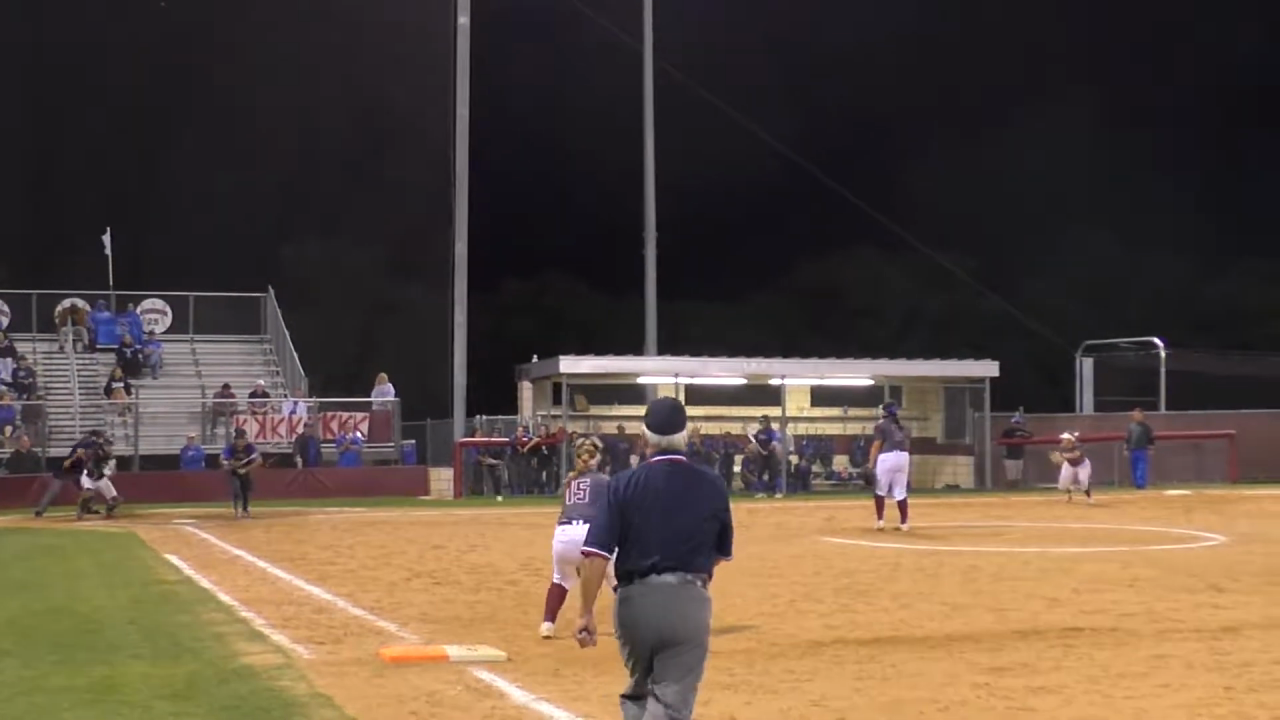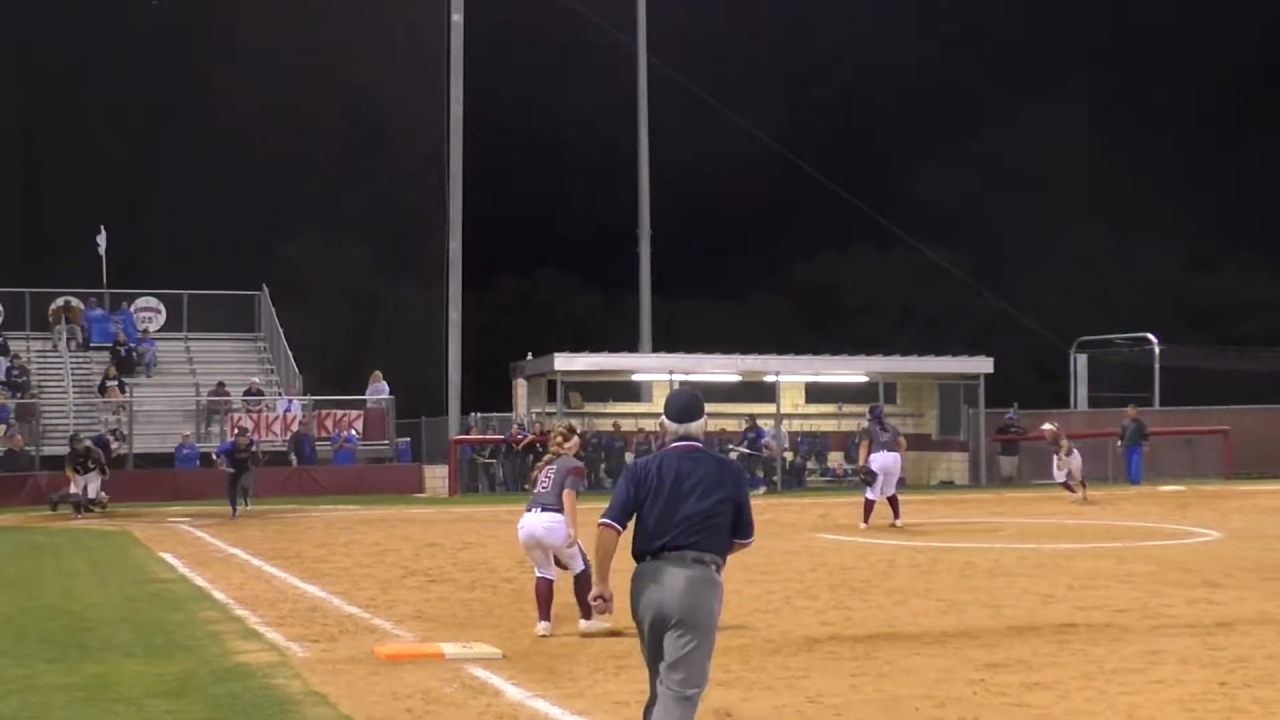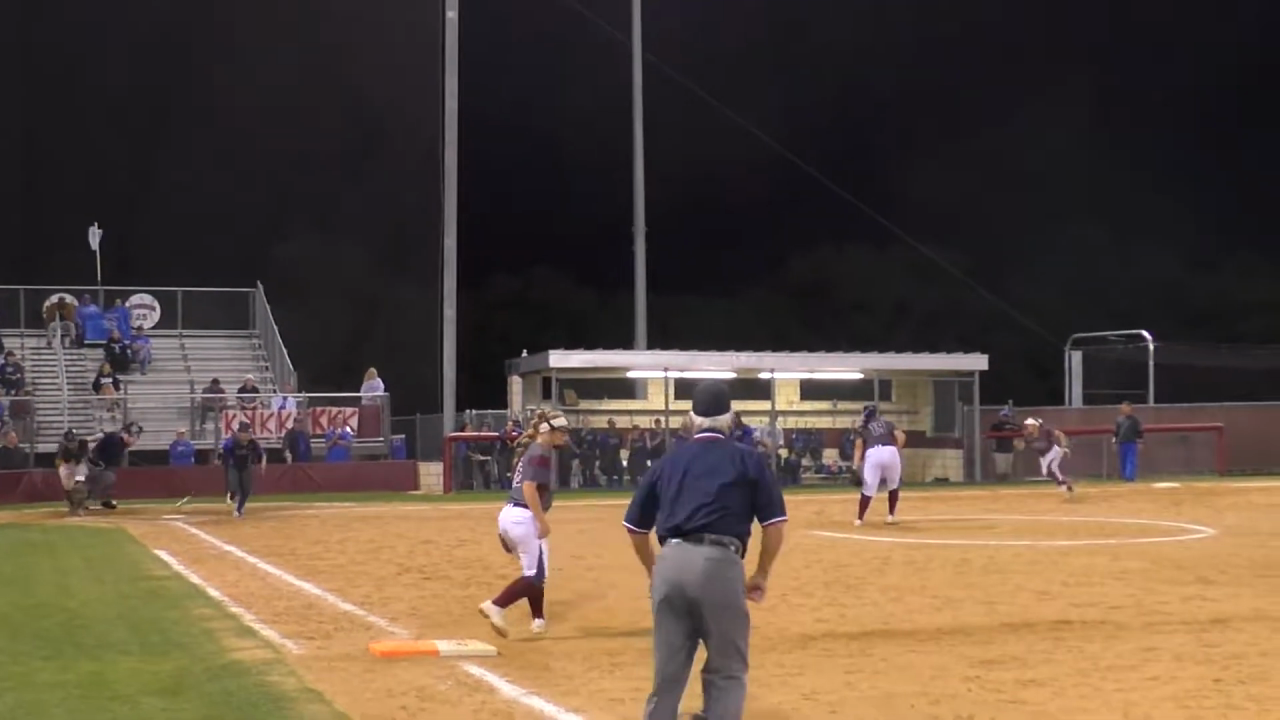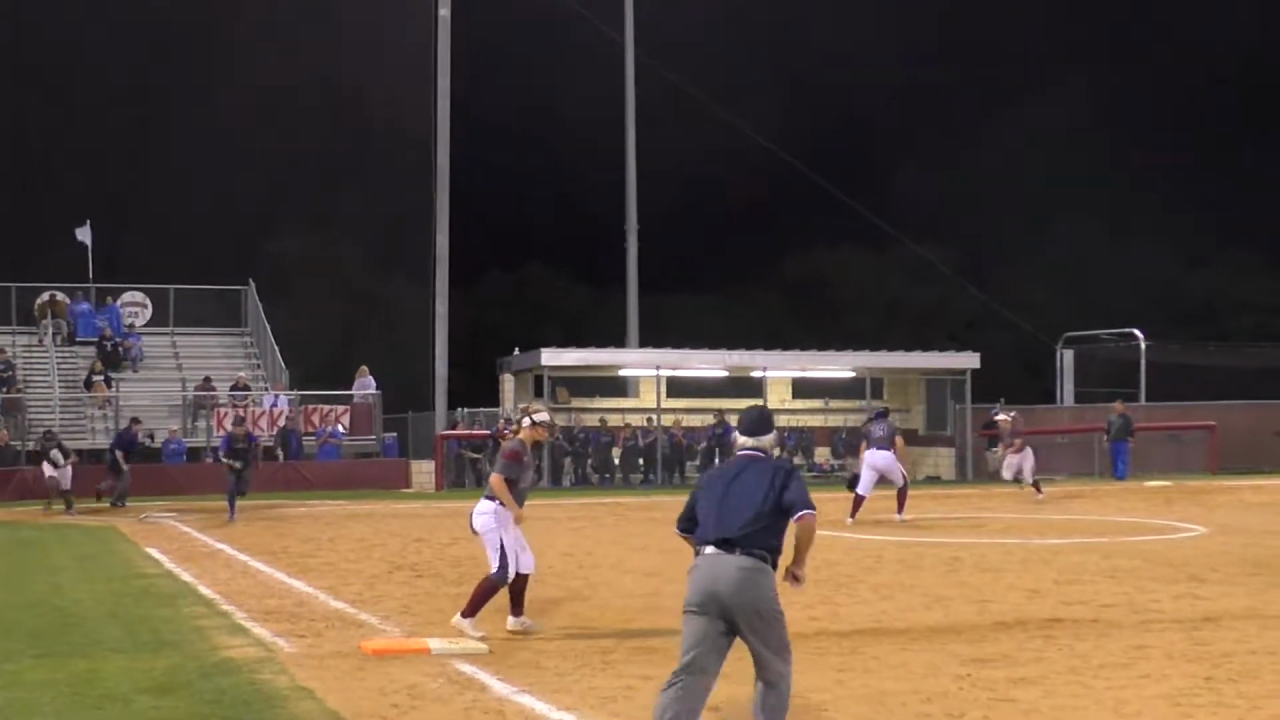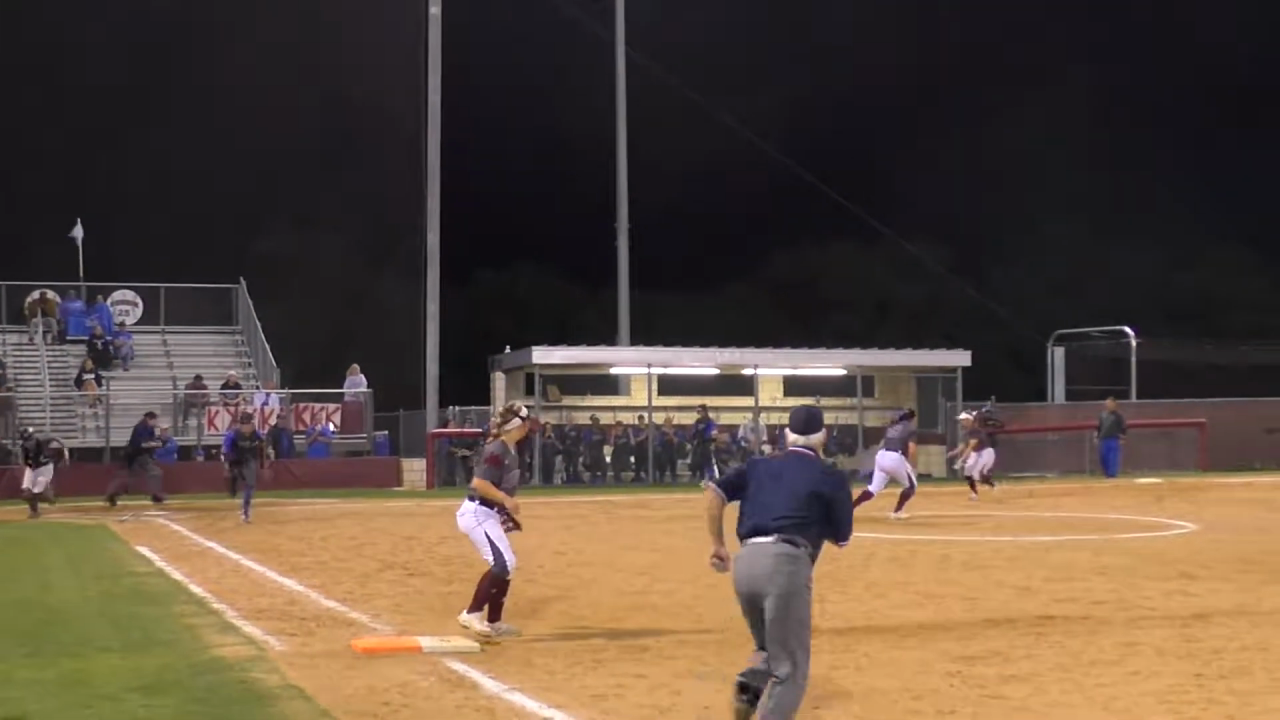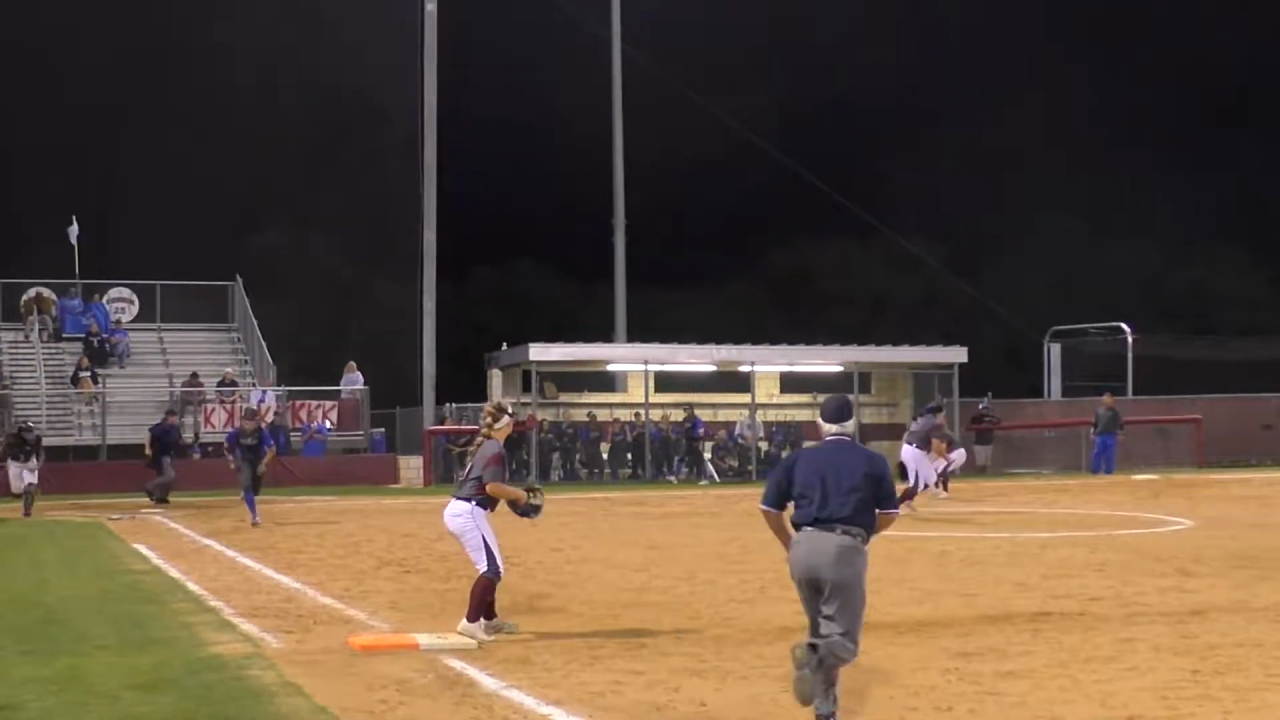
dt=0.2s
person 1, frame 1
left shoulder: (623, 485)
right shoulder: (713, 486)
left elbow: (596, 552)
right elbow: (721, 554)
left wrist: (586, 613)
left hip: (636, 600)
right hip: (689, 602)
left knee: (638, 693)
person 1, frame 2
left shoulder: (641, 469)
right shoulder: (730, 471)
left elbow: (609, 525)
right elbow: (743, 539)
left wrist: (601, 582)
left hip: (649, 582)
right hip: (699, 584)
left knee: (661, 683)
right knee: (679, 690)
person 1, frame 3
left shoulder: (667, 463)
right shoulder: (749, 460)
left elbow: (635, 525)
right elbow: (775, 523)
left wrist: (652, 572)
right wrist: (761, 574)
left hip: (670, 564)
right hip: (719, 566)
left knee: (667, 676)
right knee: (726, 672)
person 1, frame 4
left shoulder: (712, 477)
right shoulder: (783, 473)
left elbow: (685, 530)
right elbow: (806, 518)
right wrist: (798, 564)
left hip: (704, 573)
right hip: (750, 576)
left knee: (689, 675)
right knee: (774, 670)
person 1, frame 5
left shoulder: (757, 466)
right shoulder: (831, 477)
left elbow: (713, 491)
right elbow: (841, 538)
left wrist: (717, 544)
left hip: (746, 562)
right hip: (787, 565)
left knee: (771, 650)
right knee: (789, 668)
left ankle: (749, 687)
person 1, frame 6
left shoulder: (800, 458)
right shoulder: (872, 461)
left elbow: (769, 506)
right elbow: (887, 515)
left wrist: (789, 544)
left hip: (804, 549)
right hip: (846, 551)
left knee: (821, 630)
right knee: (842, 641)
right ankle: (812, 657)
person 2, frame 1
left shoulder: (570, 481)
right shoulder: (605, 481)
left hip: (564, 534)
left knee: (560, 580)
right knee: (618, 580)
left ankle: (548, 624)
person 2, frame 2
left shoulder: (545, 465)
right shoulder: (575, 466)
right elbow: (568, 496)
right wrist: (572, 528)
left hip: (526, 522)
right hip: (552, 523)
left knee: (544, 573)
right knee: (581, 569)
left ankle: (543, 623)
right ankle: (587, 620)
person 2, frame 3
left shoulder: (530, 451)
right shoulder: (542, 454)
right elbow: (529, 488)
right wrist: (542, 521)
left hip: (508, 515)
right hip: (524, 518)
left knee: (531, 570)
right knee: (536, 575)
left ankle: (538, 620)
right ankle: (496, 606)
person 2, frame 4
left shoulder: (524, 449)
right shoulder: (514, 448)
right elbow: (495, 480)
right wrist: (514, 507)
left hip: (501, 513)
right hip: (493, 513)
left knee: (524, 563)
right knee: (502, 572)
left ankle: (516, 618)
right ankle: (465, 617)
person 2, frame 5
left shoulder: (510, 450)
right shoulder: (496, 450)
right elbow: (478, 483)
left wrist: (505, 509)
right wrist: (506, 500)
left hip: (489, 514)
right hip: (476, 513)
left knee: (505, 565)
right knee: (502, 563)
left ankle: (493, 623)
right ankle: (472, 614)
person 2, frame 6
left shoulder: (487, 446)
right shoulder: (495, 450)
right elbow: (492, 487)
left wrist: (513, 495)
right wrist: (518, 494)
left hip: (459, 511)
right hip: (468, 513)
left knee: (492, 567)
right knee: (492, 569)
left ankle: (489, 619)
right ankle: (471, 623)
